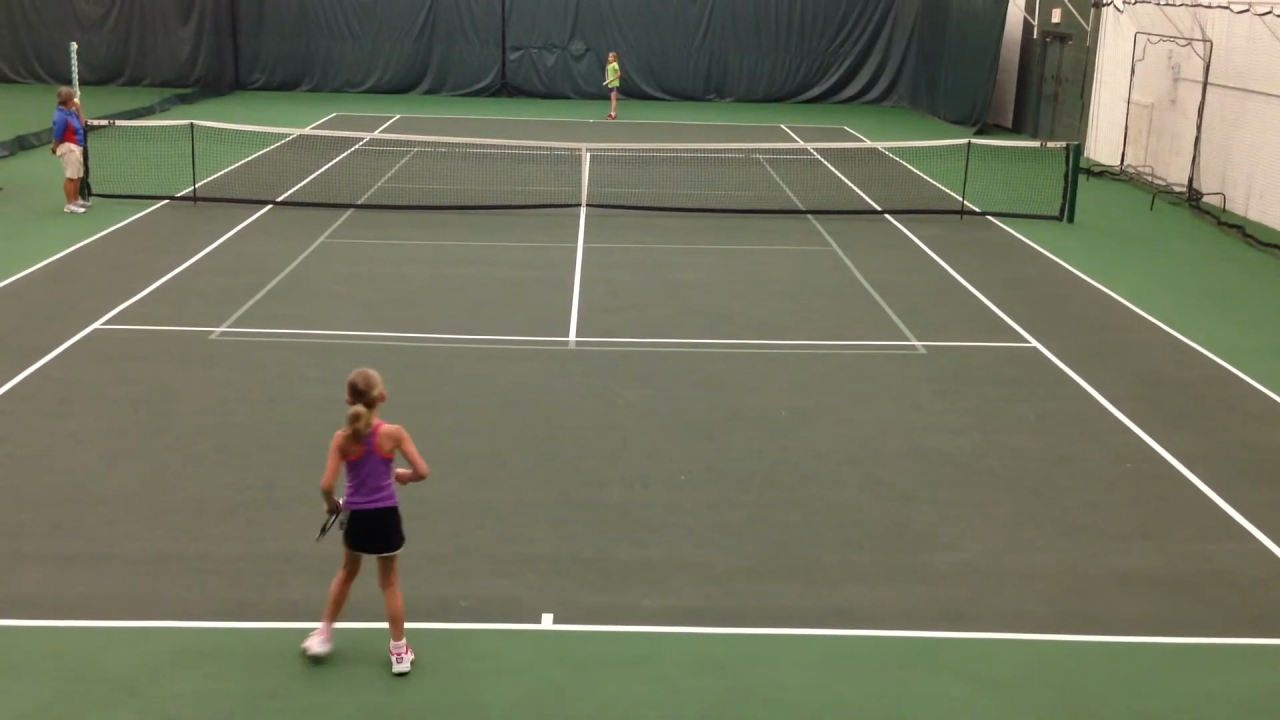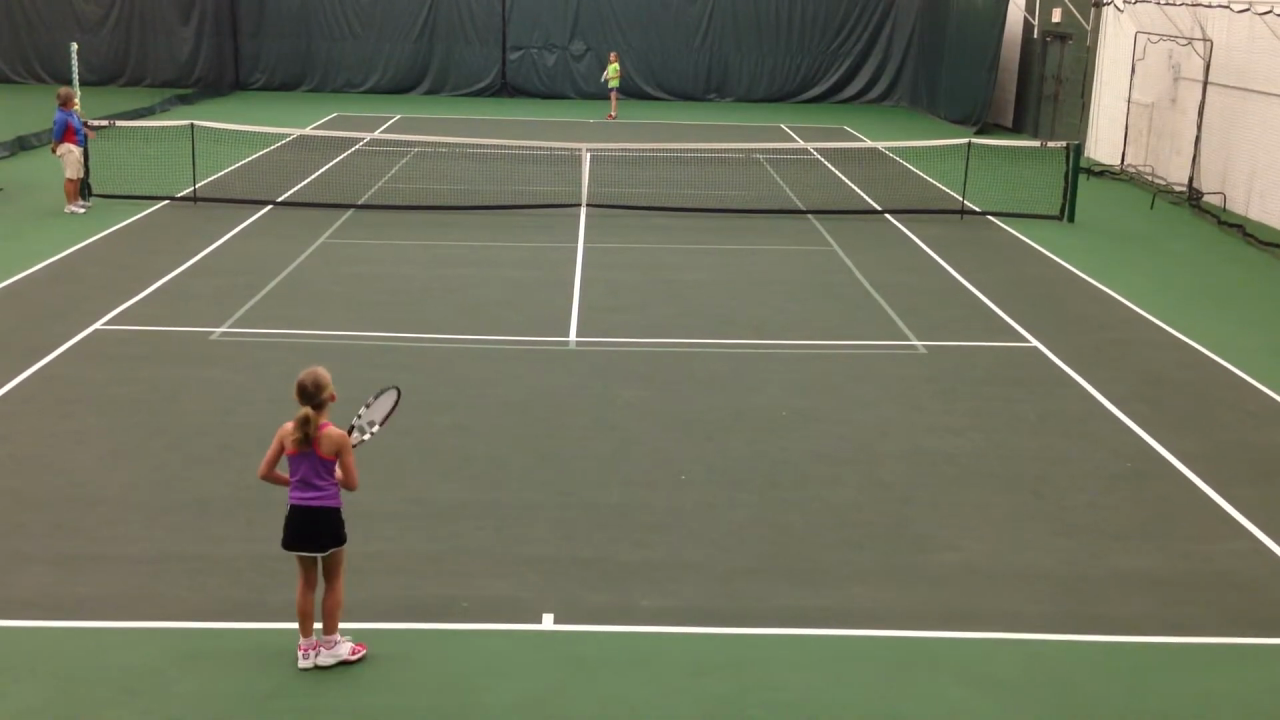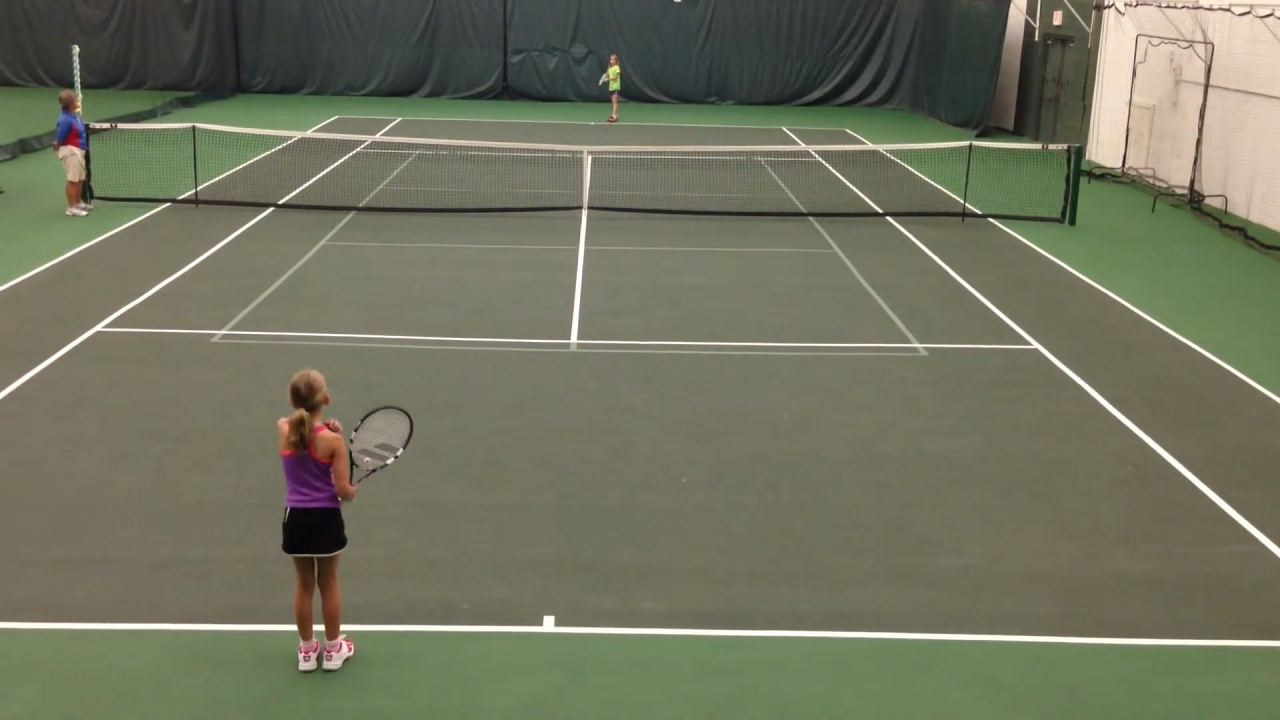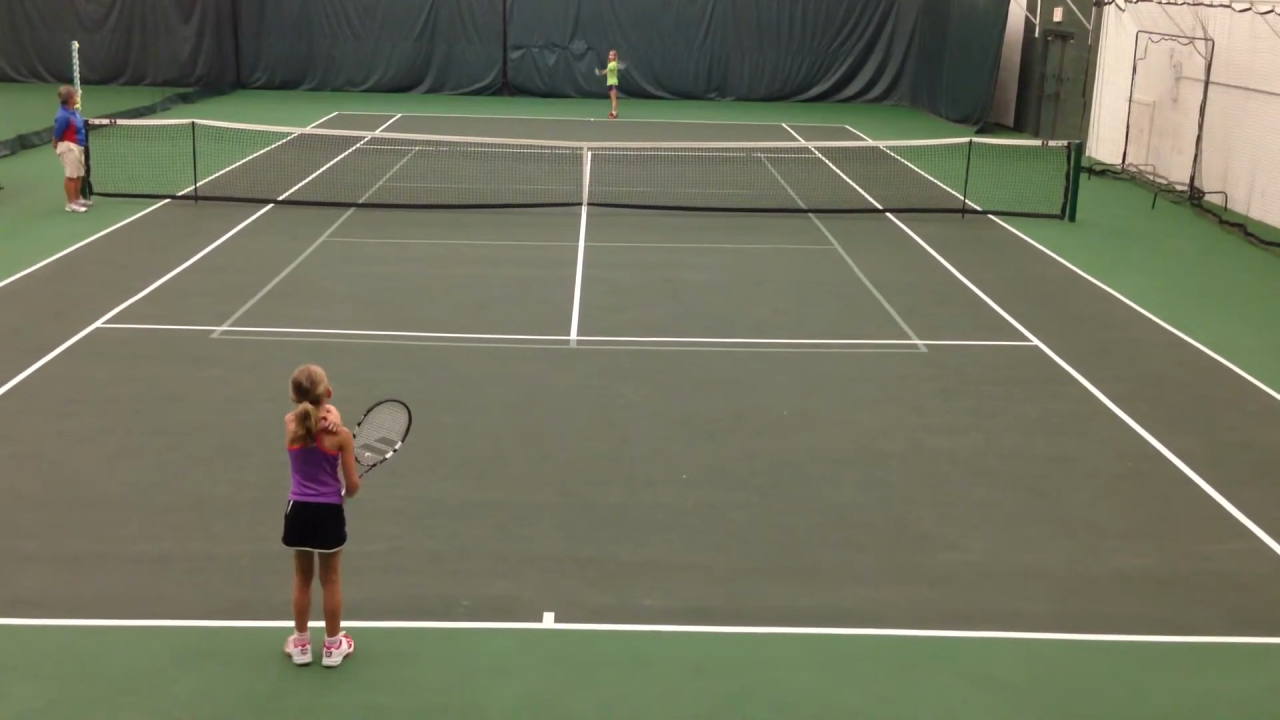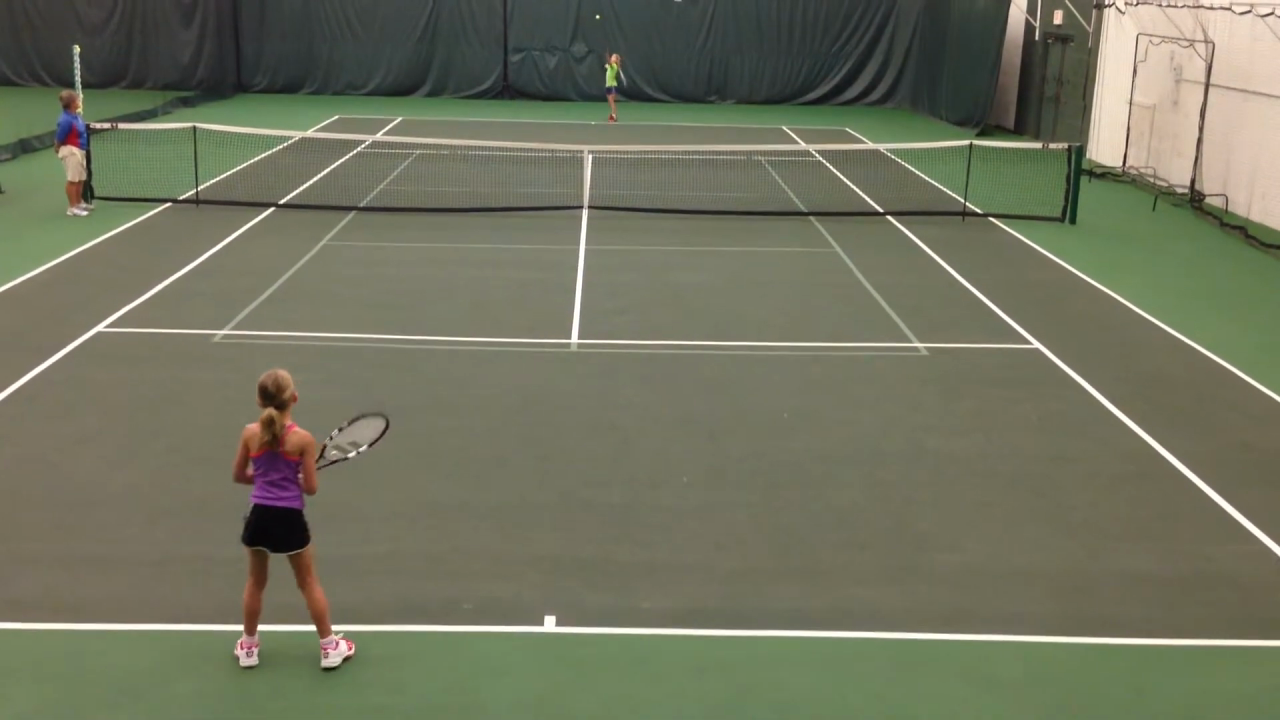
dt=0.5s
person 1, frame 1
left shoulder: (341, 438)
right shoulder: (393, 433)
left elbow: (327, 485)
right elbow: (422, 472)
left wrist: (332, 504)
right wrist: (401, 476)
left hip: (357, 517)
right hip: (386, 516)
left knee: (346, 573)
right knee: (389, 582)
left ankle: (322, 635)
right ankle: (400, 651)
person 1, frame 2
left shoulder: (287, 432)
right shoulder: (338, 437)
left elbow: (264, 473)
right elbow: (351, 484)
left hip: (298, 515)
right hip: (327, 516)
left knee: (306, 581)
right knee: (333, 580)
left ankle: (306, 648)
right ankle: (329, 646)
person 1, frame 3
left shoulder: (283, 429)
right shoulder: (334, 441)
right elbow: (343, 492)
right wrist: (353, 491)
left hip: (296, 519)
right hip: (326, 519)
left knee: (304, 585)
right knee: (329, 584)
left ankle: (307, 650)
right ankle: (333, 649)
person 1, frame 4
left shoulder: (290, 424)
right shoulder: (341, 436)
left elbow: (320, 410)
right elbow: (352, 486)
left wrist: (330, 415)
right wrist: (347, 491)
left hip: (299, 511)
right hip: (329, 513)
left knee: (302, 578)
right knee: (330, 579)
left ankle: (301, 644)
right ankle: (332, 645)
person 1, frame 5
left shoulder: (250, 433)
right shoulder: (303, 439)
left elbow: (238, 476)
right elbow: (311, 488)
left hip: (259, 516)
right hip: (289, 518)
left knee: (255, 581)
right knee: (309, 583)
left ankle: (248, 645)
right ankle: (330, 647)
